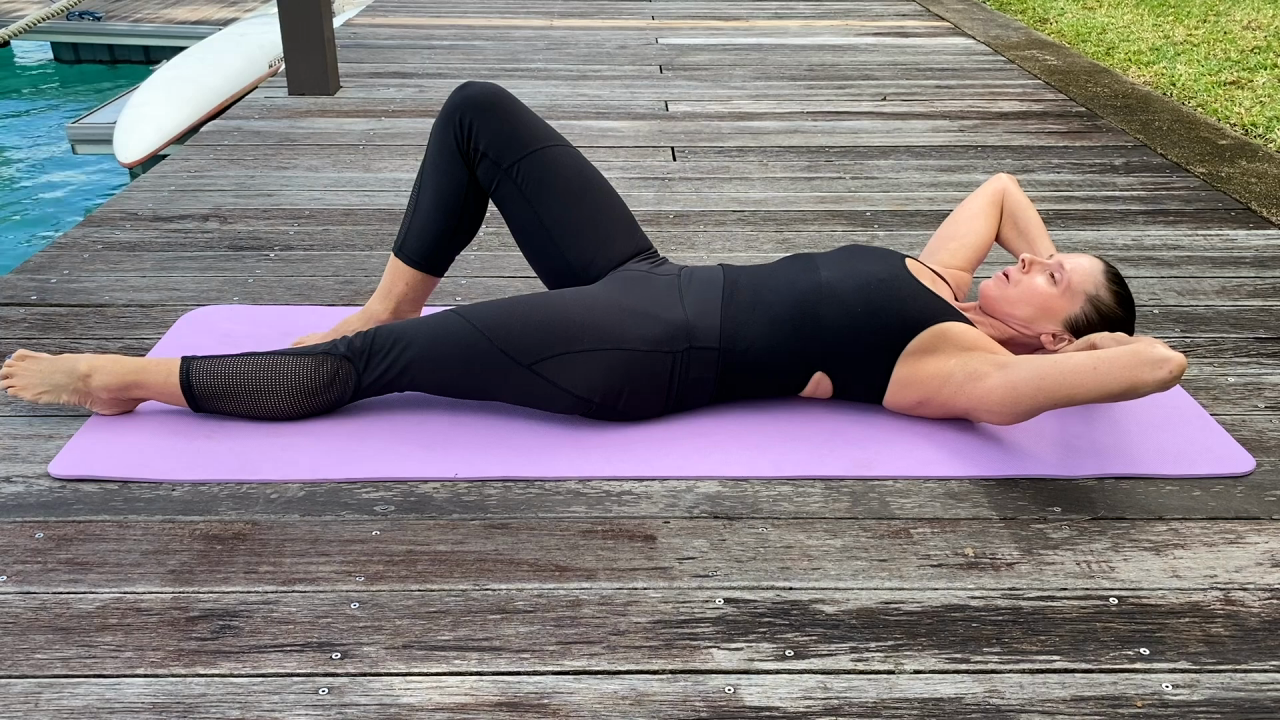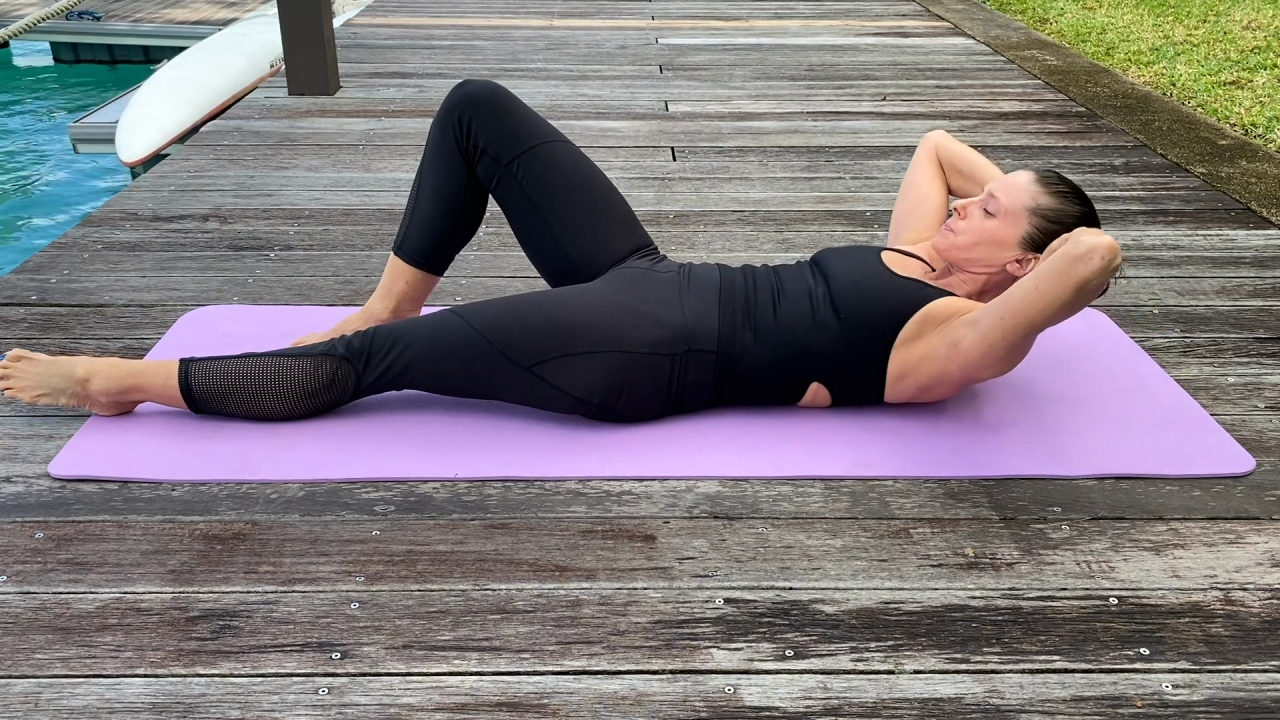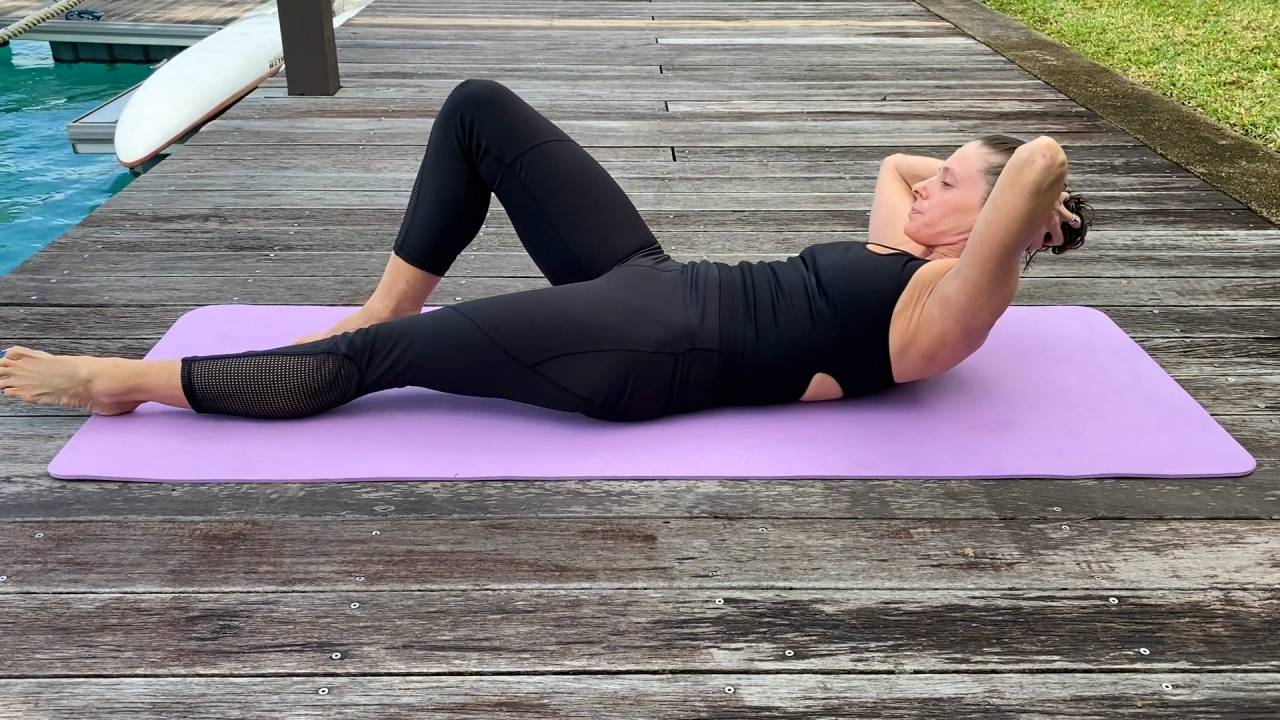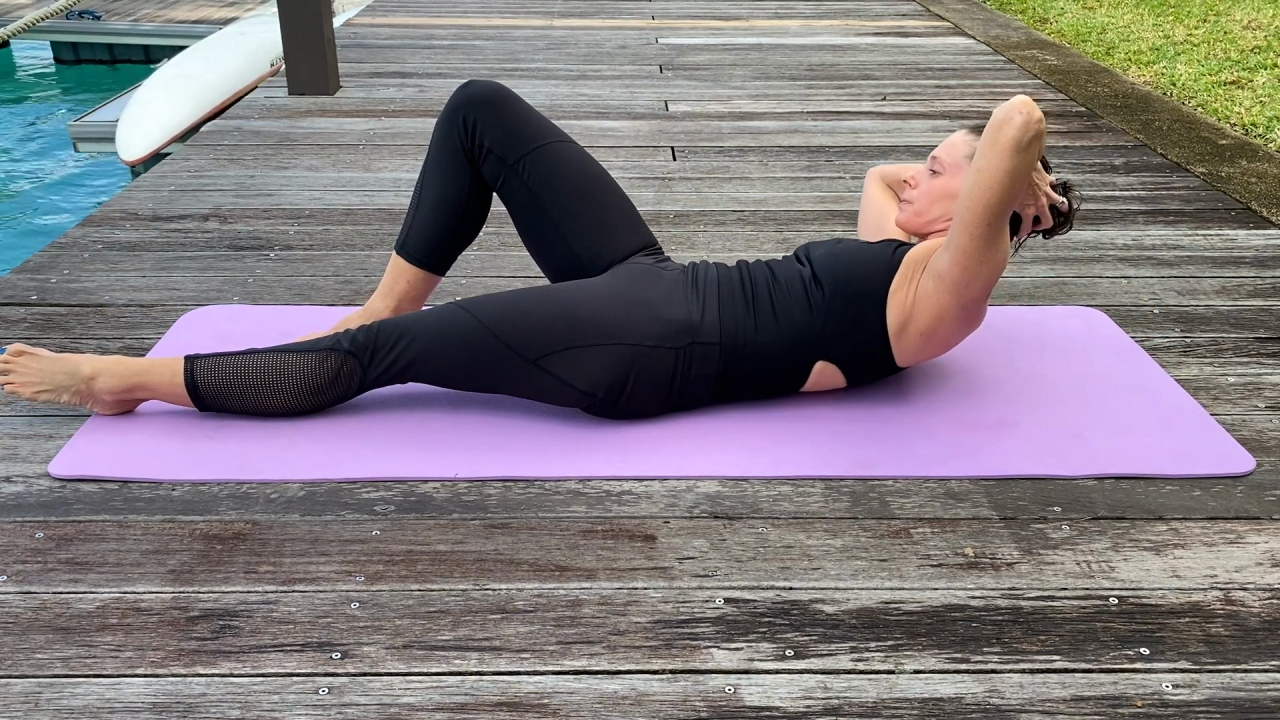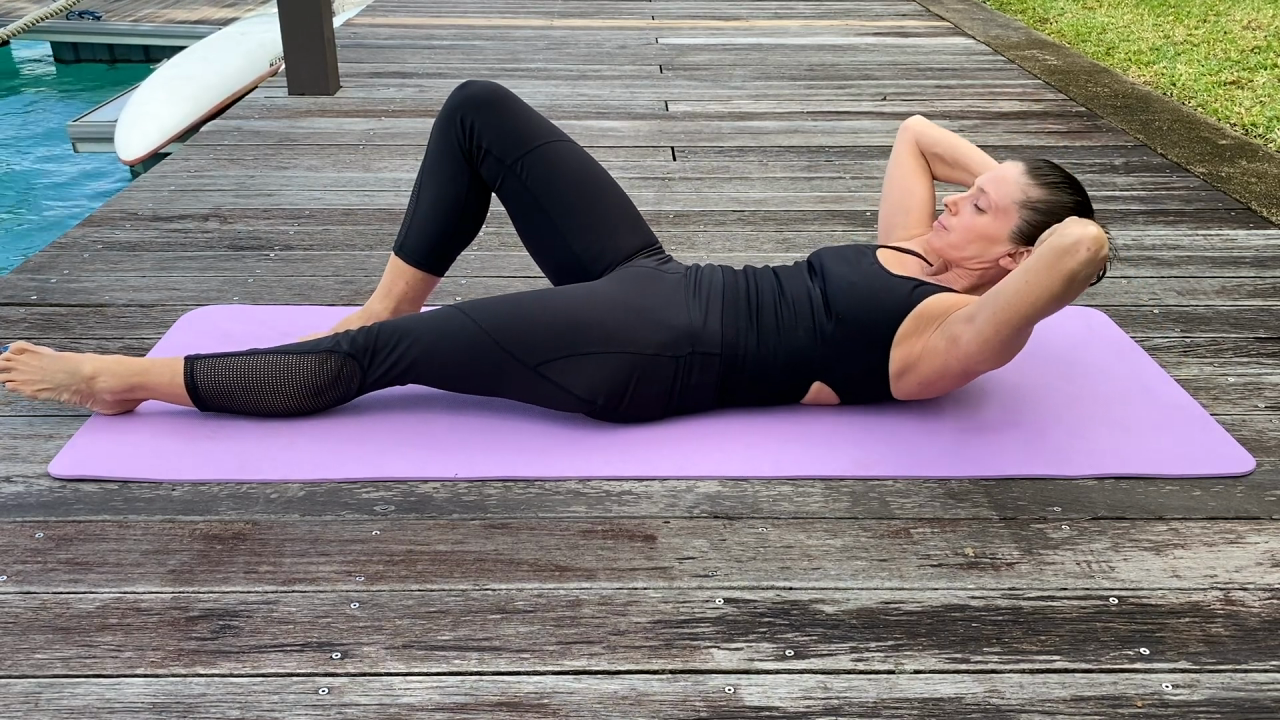
dt=1s
person 1, frame 1
left shoulder: (975, 370)
right shoulder: (943, 292)
left elbow: (1158, 365)
right elbow: (1001, 184)
left wrist: (1089, 335)
right wrist: (1062, 272)
left hip: (648, 353)
right hip: (653, 285)
left knee: (370, 364)
right knee: (479, 111)
left ankle: (122, 376)
right ankle: (387, 306)
person 1, frame 2
left shoulder: (959, 338)
right shoulder: (920, 262)
left elbow: (1096, 254)
right elbow: (936, 143)
left wrist: (1054, 242)
right wrist: (1016, 199)
left hip: (644, 355)
right hip: (652, 283)
left knee: (374, 363)
right knee: (477, 108)
left ankle: (122, 380)
right ankle: (386, 306)
person 1, frame 3
left shoulder: (951, 308)
right shoulder: (903, 256)
left elbow: (1042, 159)
right elbow: (891, 160)
left wrist: (1017, 189)
right wrist: (965, 170)
left hip: (645, 354)
right hip: (651, 285)
left knee: (375, 360)
right knee: (479, 108)
left ankle: (121, 381)
right ankle: (386, 305)
person 1, frame 4
left shoulder: (947, 292)
right shoulder: (899, 256)
left elbow: (1019, 120)
right elbow: (877, 172)
left wrist: (1011, 180)
right wrist: (966, 168)
left hip: (646, 350)
right hip: (651, 283)
left knee: (382, 356)
right knee: (480, 109)
left ankle: (126, 379)
right ankle: (385, 304)
person 1, frame 5
left shoulder: (960, 335)
right shoulder: (917, 258)
left elbow: (1079, 243)
right elbow: (914, 129)
left wrist: (1058, 233)
right wrist: (1005, 177)
left hip: (646, 355)
right hip: (654, 283)
left knee: (378, 357)
right knee: (478, 109)
left ankle: (128, 378)
right ankle: (386, 305)
